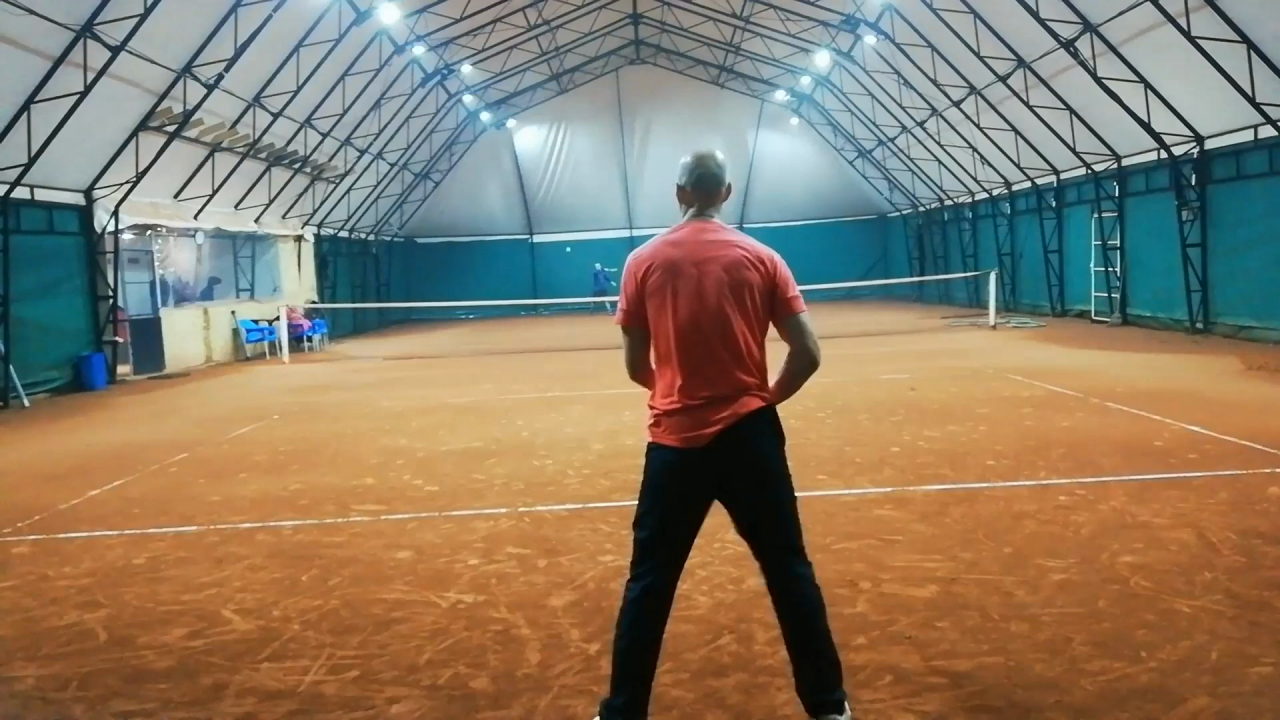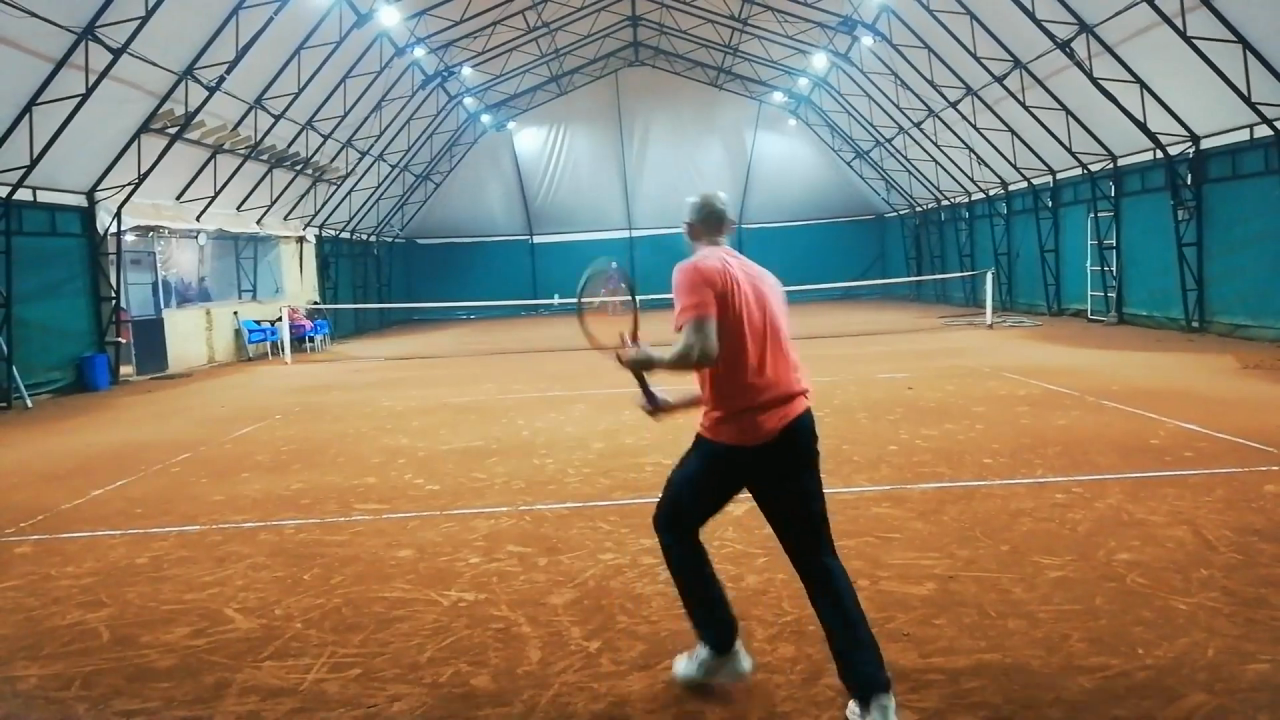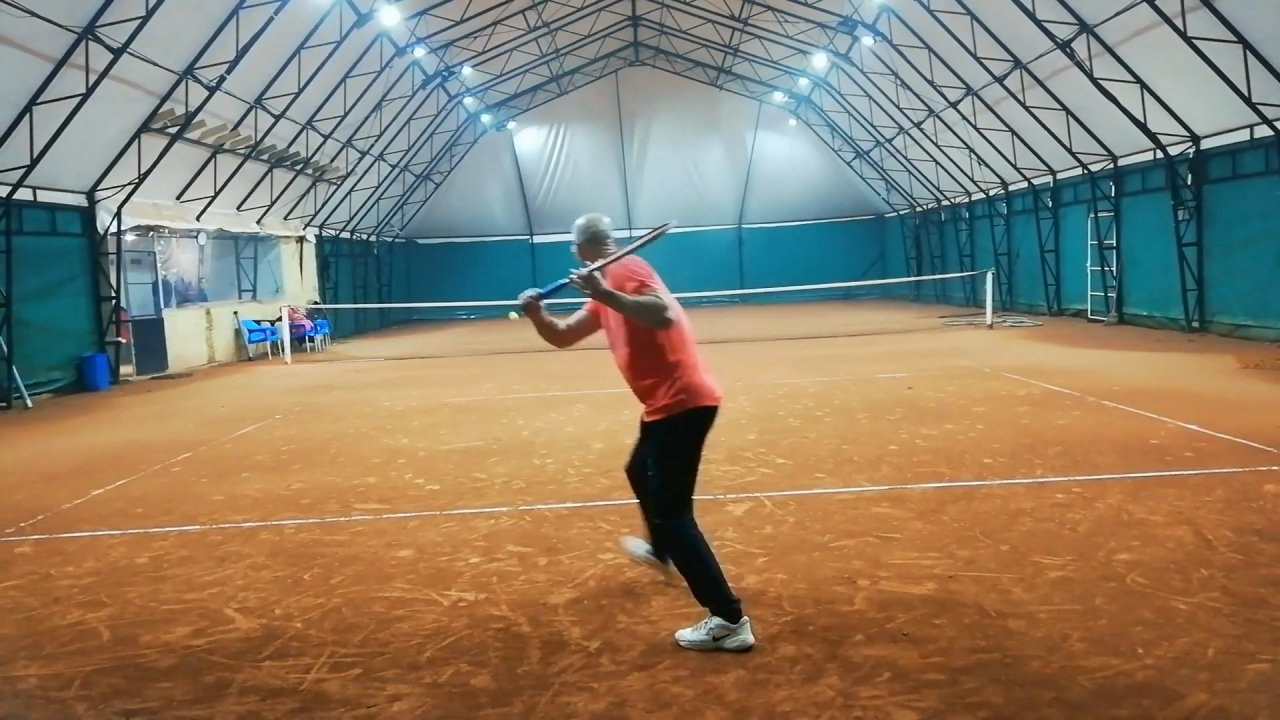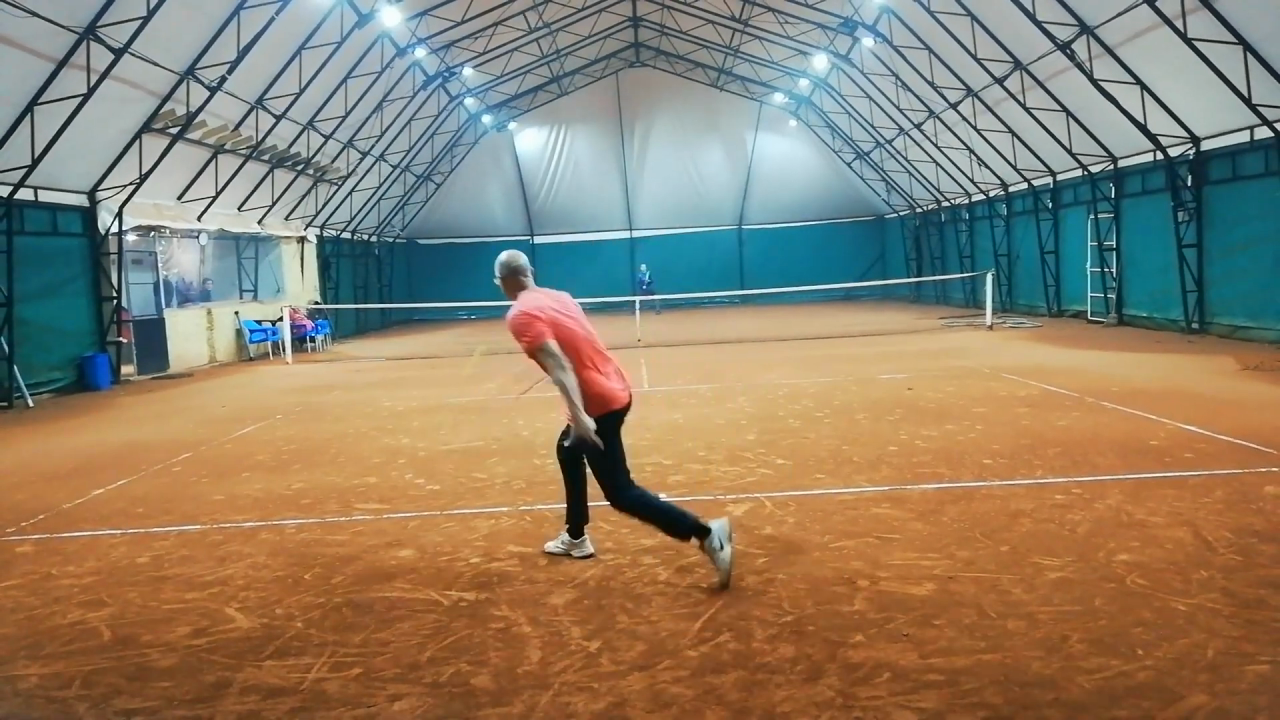
dt=0.5s
person 1, frame 1
left shoulder: (643, 261)
right shoulder: (760, 257)
left elbow: (636, 366)
right elbow: (806, 354)
left hip: (674, 441)
right hip: (749, 434)
left knee: (649, 582)
right knee: (790, 573)
person 1, frame 2
left shoulder: (695, 271)
right shoulder: (765, 277)
left elbow: (704, 353)
left wrist: (650, 360)
right wrist: (678, 401)
left hip: (733, 434)
right hip: (793, 427)
left knee: (673, 523)
right knee: (818, 560)
left ankle: (720, 650)
person 1, frame 3
left shoulder: (625, 269)
right shoulder: (607, 288)
left elbow: (664, 316)
right elbow: (562, 335)
left wrist: (605, 294)
right wrist: (537, 312)
left hip: (679, 403)
right hip: (682, 401)
left knee: (668, 512)
right knee: (640, 472)
left ankle: (729, 620)
right ankle: (659, 550)
person 1, frame 4
left shoulder: (520, 315)
right shoulder: (555, 298)
left elbow: (559, 364)
left wrist: (579, 415)
left hip: (598, 404)
right hip: (613, 390)
left knee: (620, 492)
right knee: (567, 451)
left ankle: (707, 534)
right ankle: (575, 537)
